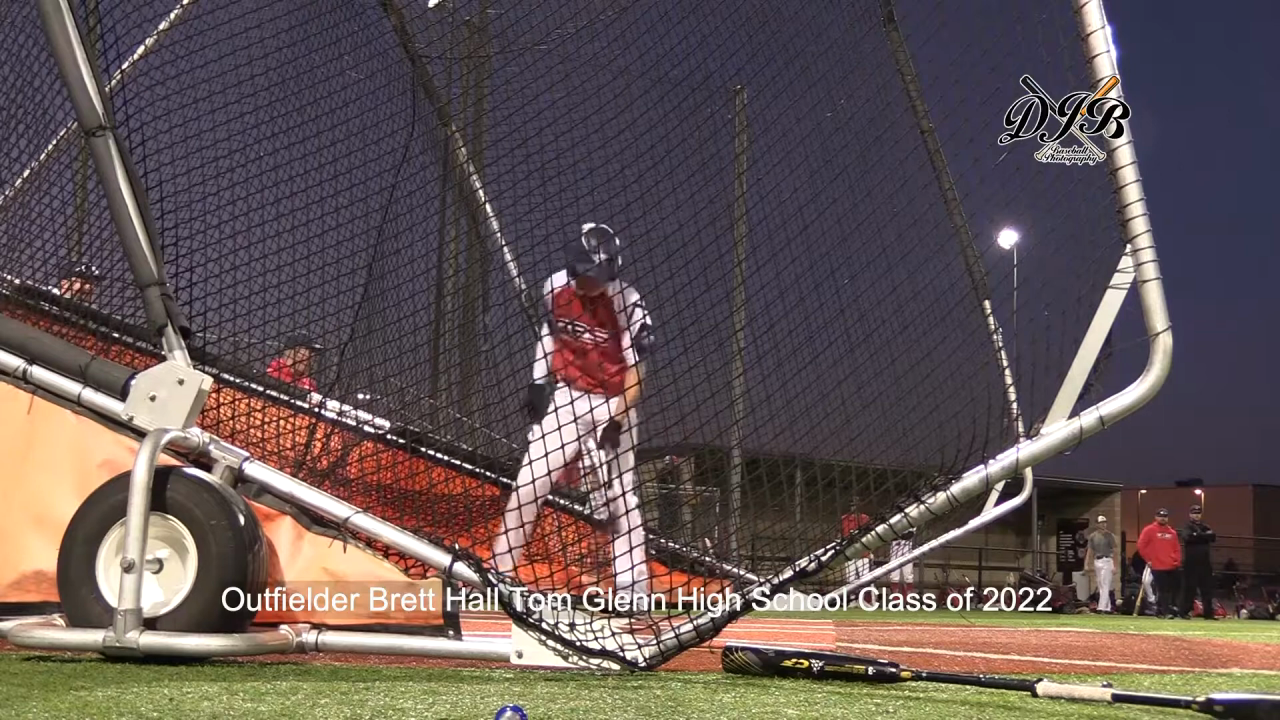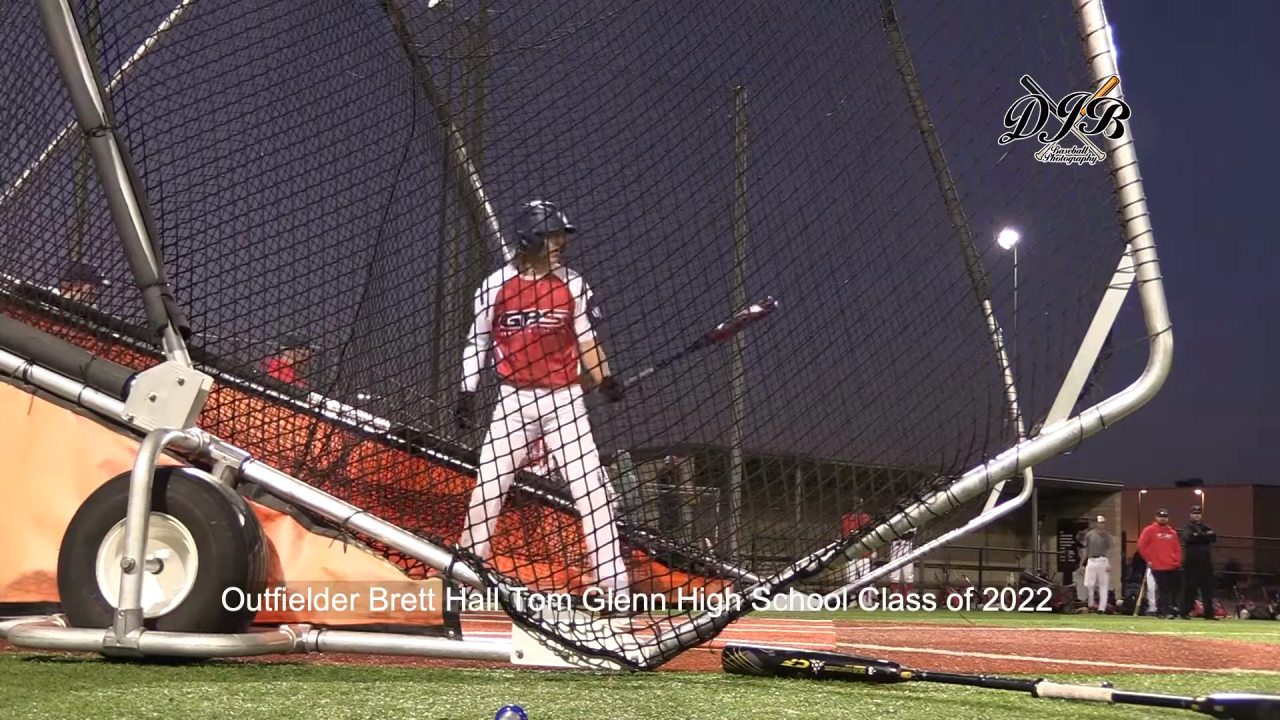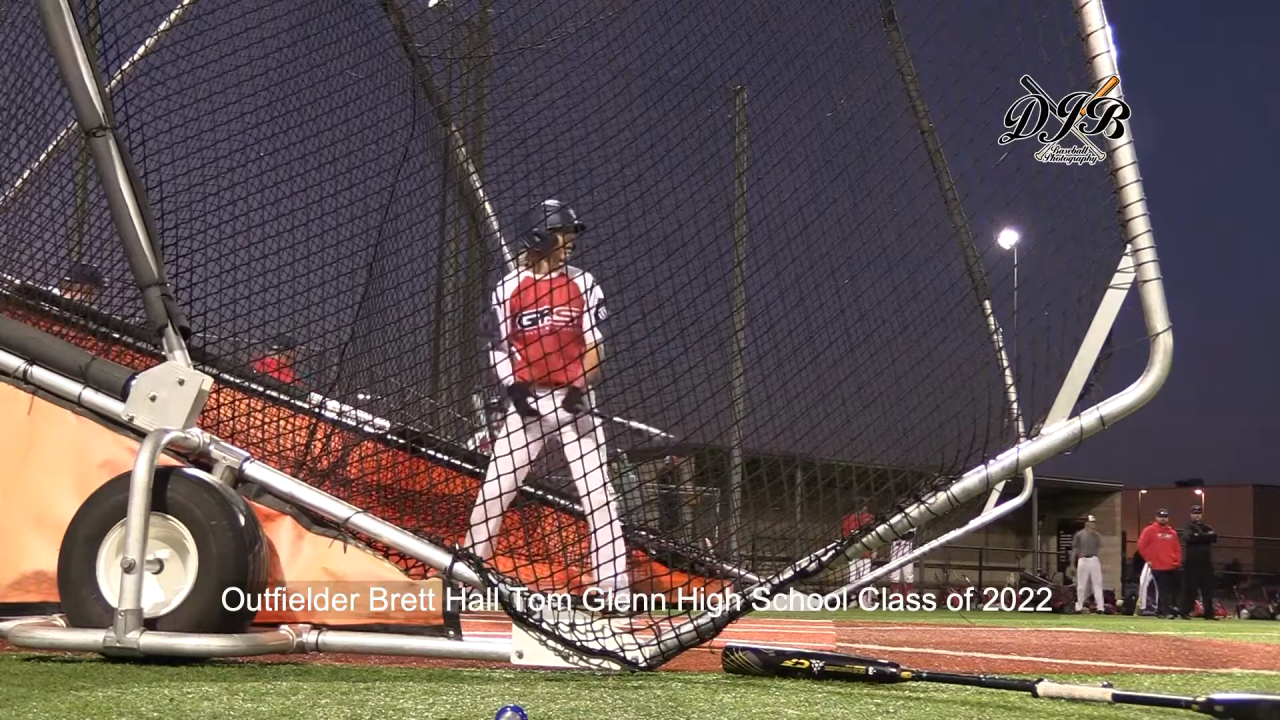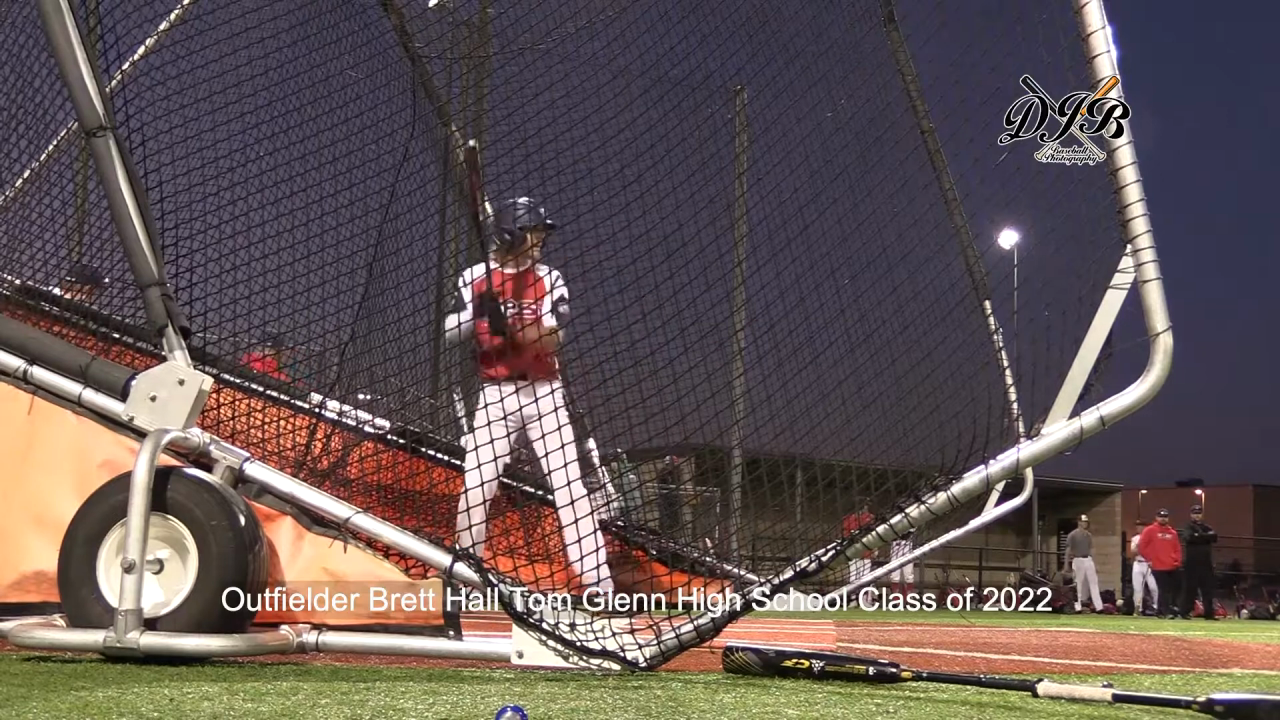
dt=0.4s
person 1, frame 1
left shoulder: (628, 304)
right shoulder: (555, 288)
left elbow: (635, 371)
left wrist: (618, 420)
right wrist: (539, 381)
left hip: (612, 405)
right hip: (567, 398)
left knee: (619, 494)
right knee: (529, 481)
left ankle: (631, 586)
right ankle: (501, 569)
person 1, frame 2
left shoulder: (573, 284)
right shoulder: (496, 285)
left elbow: (587, 339)
right elbow: (478, 341)
left wrist: (605, 379)
right wrist: (467, 392)
left hip: (564, 399)
right hip: (515, 400)
left knee: (590, 487)
right knee: (488, 488)
left ankle: (615, 583)
person 1, frame 3
left shoulder: (583, 284)
right shoulder: (508, 287)
left elbow: (593, 345)
right elbow: (498, 349)
left wrist: (582, 388)
right wrist: (513, 389)
left hip: (572, 399)
right hip: (528, 399)
left knee: (597, 490)
right knee: (496, 487)
left ankle: (614, 585)
person 1, frame 4
left shoulder: (549, 280)
right shoulder: (476, 277)
left elbow: (553, 339)
right elbow: (450, 331)
left wrist: (511, 328)
right wrist: (477, 312)
left hip: (543, 393)
right hip: (495, 395)
left knee: (569, 486)
right knee: (476, 488)
left ankle: (598, 579)
